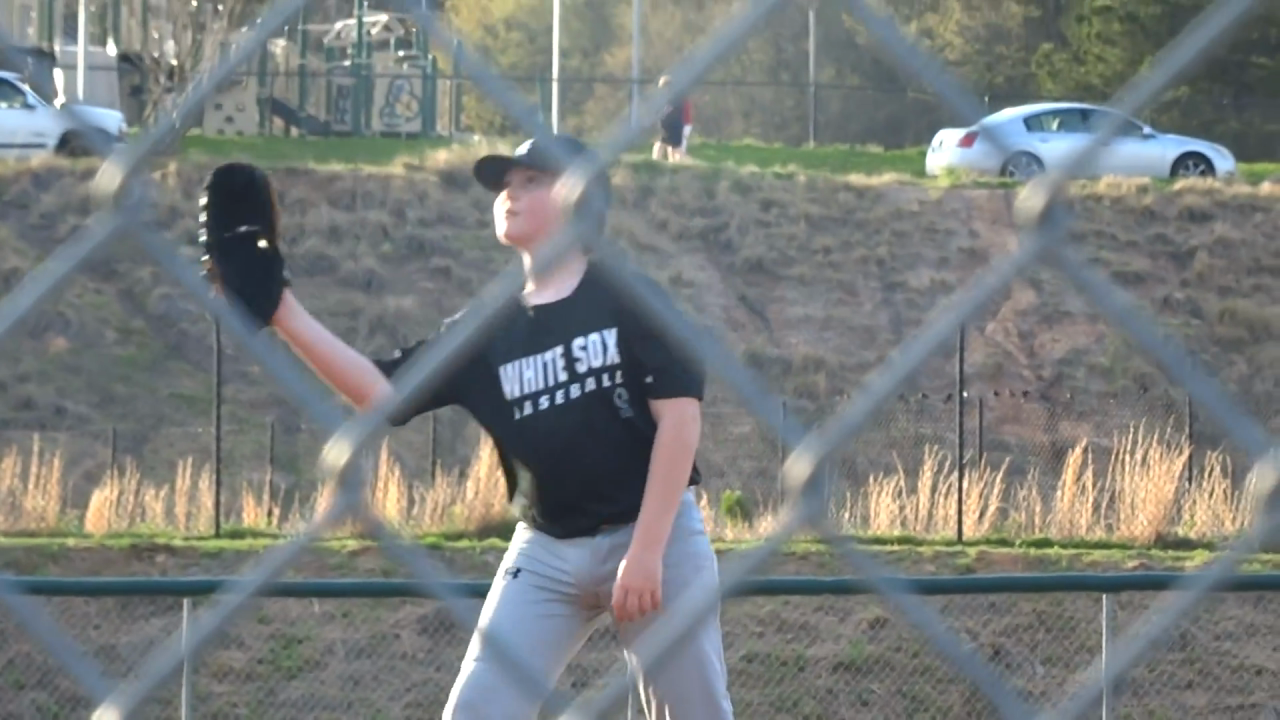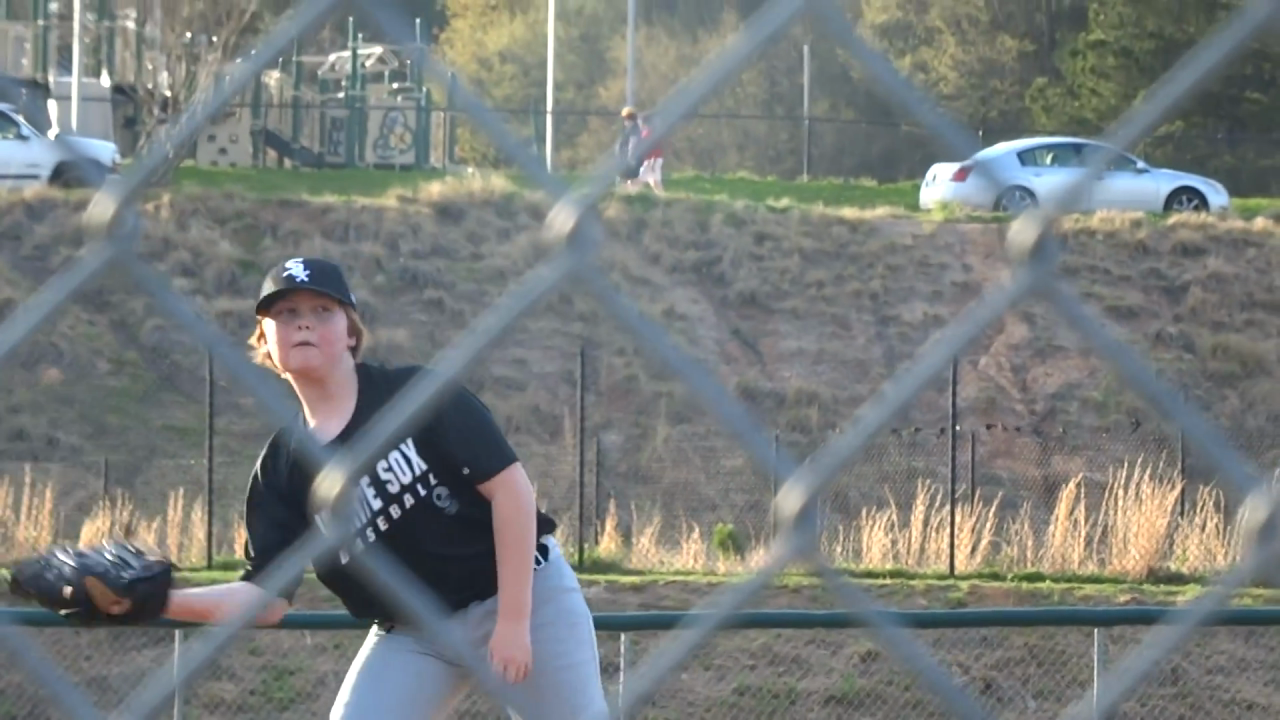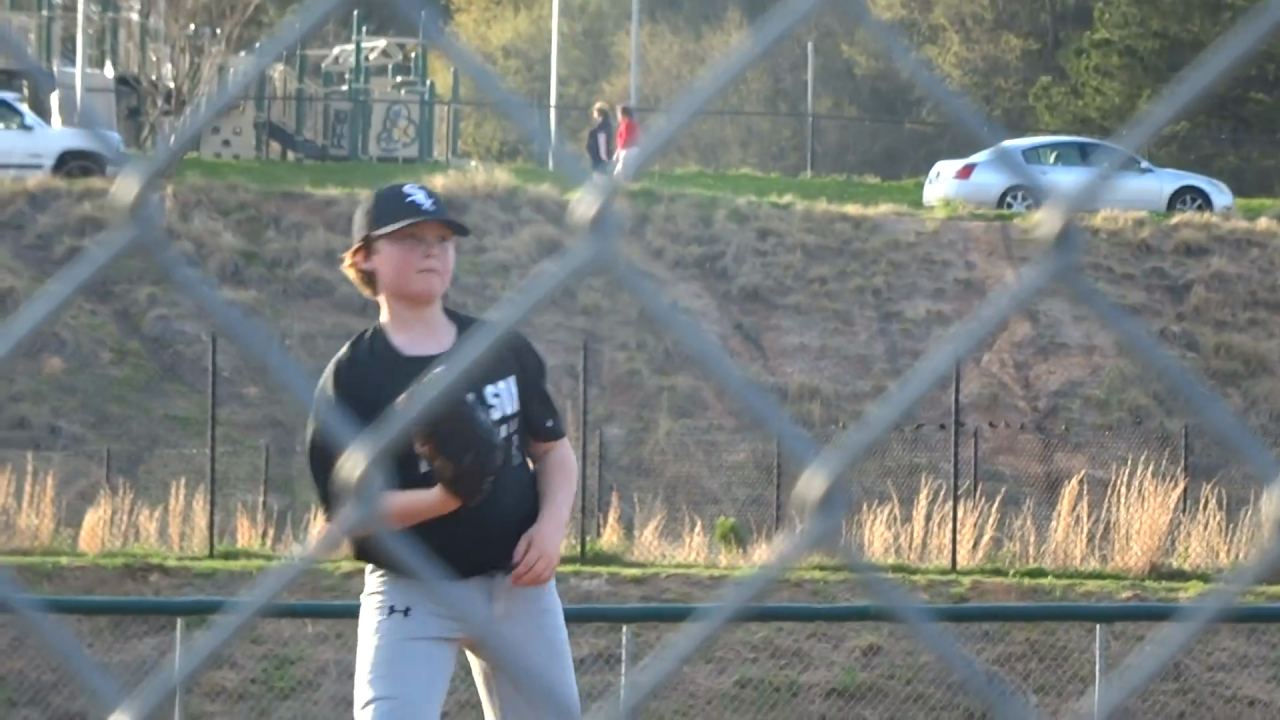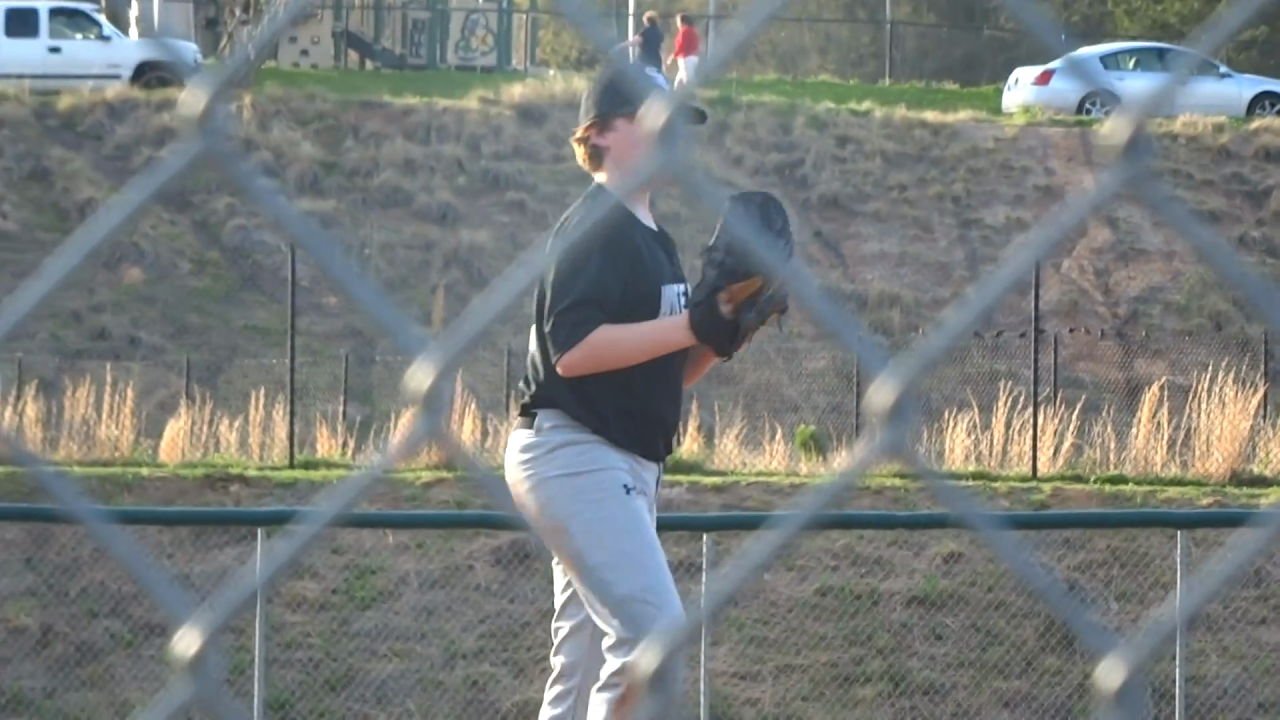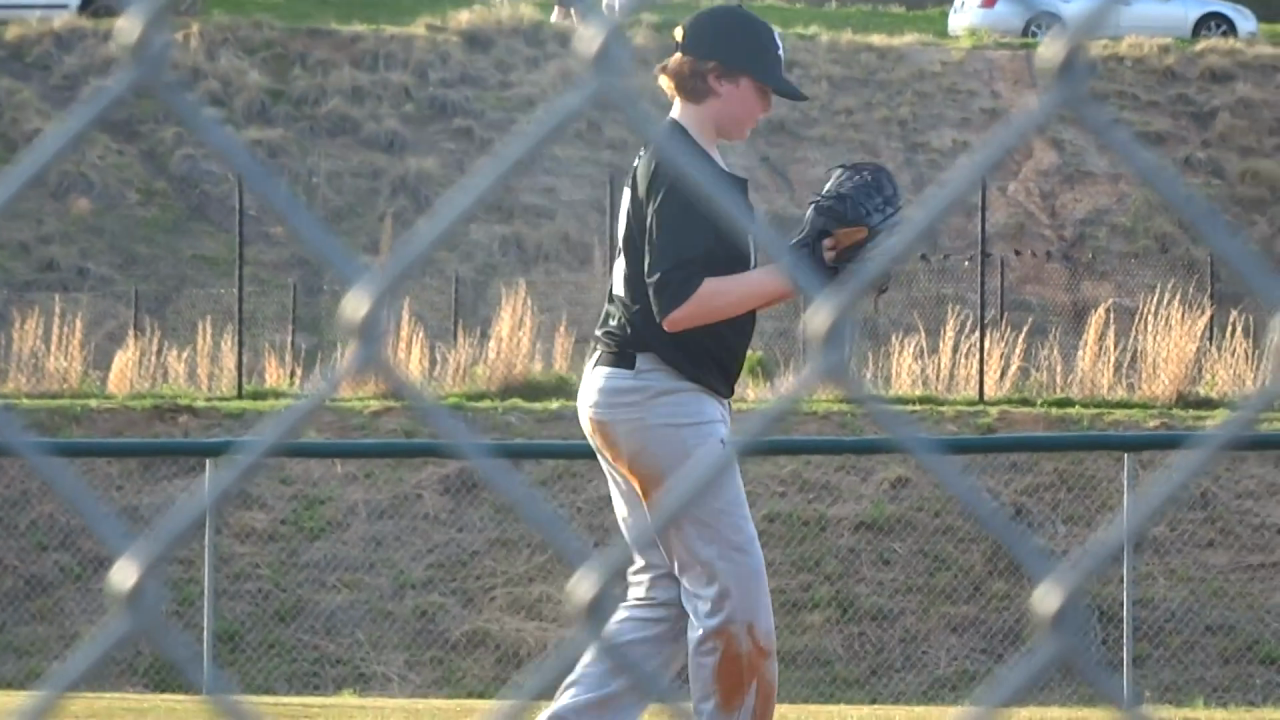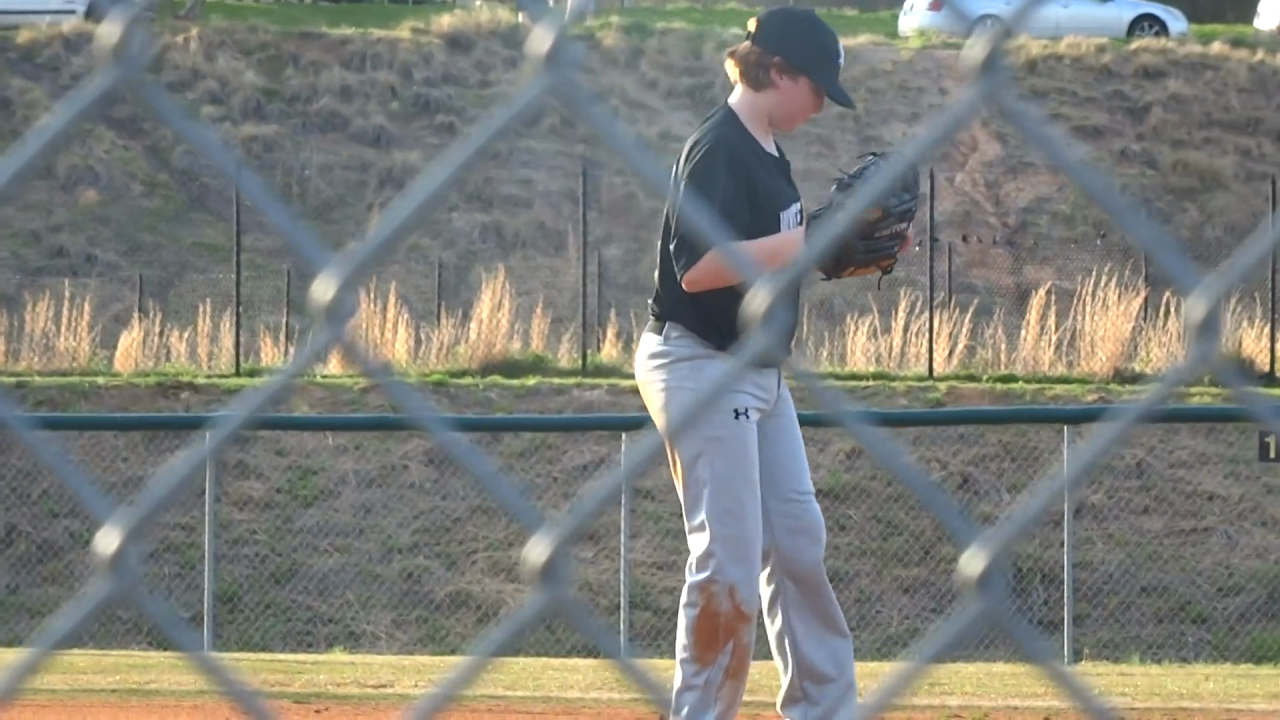
dt=0.4s
person 1, frame 1
left shoulder: (627, 302)
right shoulder: (482, 332)
left elbow: (679, 417)
right elbow: (377, 390)
left wrist: (648, 549)
right wrist: (280, 306)
left hip: (654, 537)
right hip: (547, 549)
person 1, frame 2
right shoulder: (281, 466)
left elbow: (511, 490)
right elbow: (267, 597)
left wrist: (513, 621)
right wrist: (166, 600)
left hip: (526, 592)
right hip: (411, 625)
person 1, frame 3
left shoulder: (505, 348)
right shoulder: (354, 375)
left elbow: (555, 448)
right elbow: (344, 511)
left wrist: (552, 525)
right wrist: (447, 496)
left hip: (519, 582)
right hip: (412, 592)
person 1, frame 4
left shoulder: (655, 239)
right shoulder: (595, 227)
right elbow: (574, 349)
left wrist: (713, 333)
right wrist: (693, 324)
left hip: (624, 467)
right hip: (573, 457)
left knee: (592, 657)
right knee: (653, 635)
person 1, frame 5
left shoulder: (690, 165)
right shoulder: (680, 169)
left elbow: (724, 289)
right elbow: (681, 306)
right wrist: (792, 276)
left hip: (641, 396)
right hip: (660, 399)
left knee: (669, 594)
right knee: (733, 593)
person 1, frame 6
left shoulder: (769, 155)
right shoulder: (718, 149)
right elbow: (695, 268)
right wrist: (810, 241)
left hip: (758, 373)
right hip: (697, 370)
left knee: (799, 541)
right knee: (727, 549)
